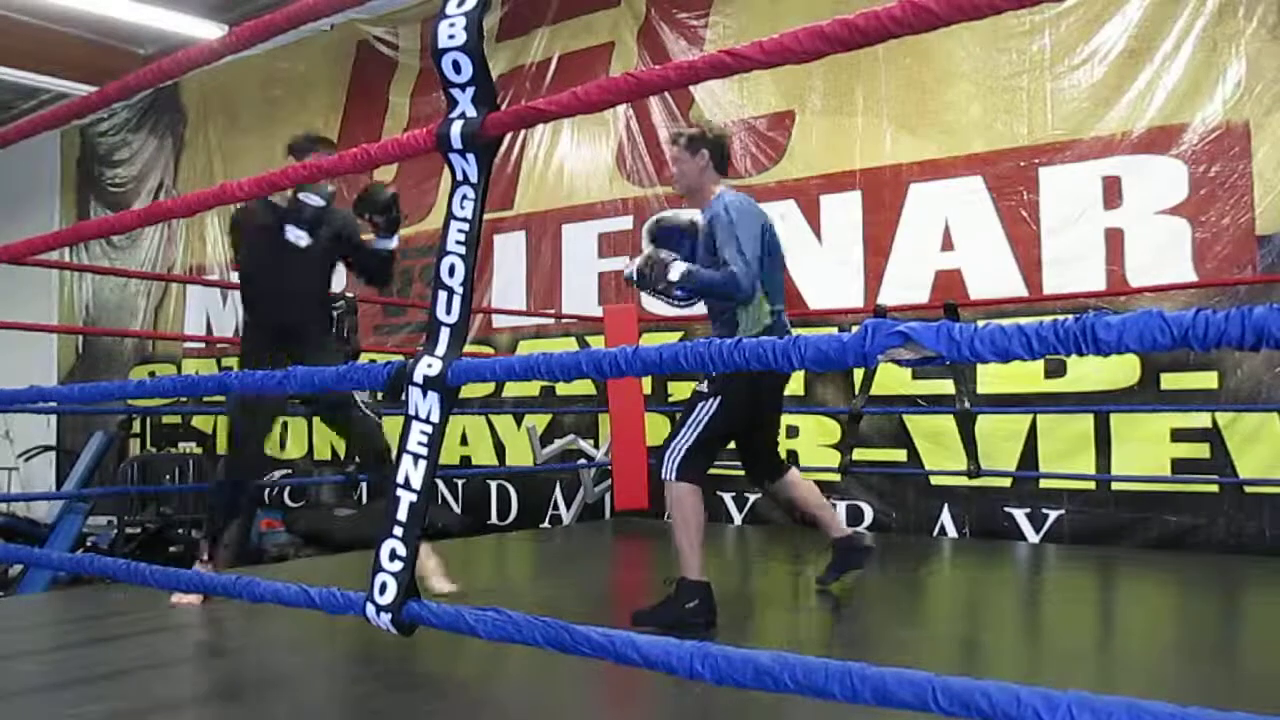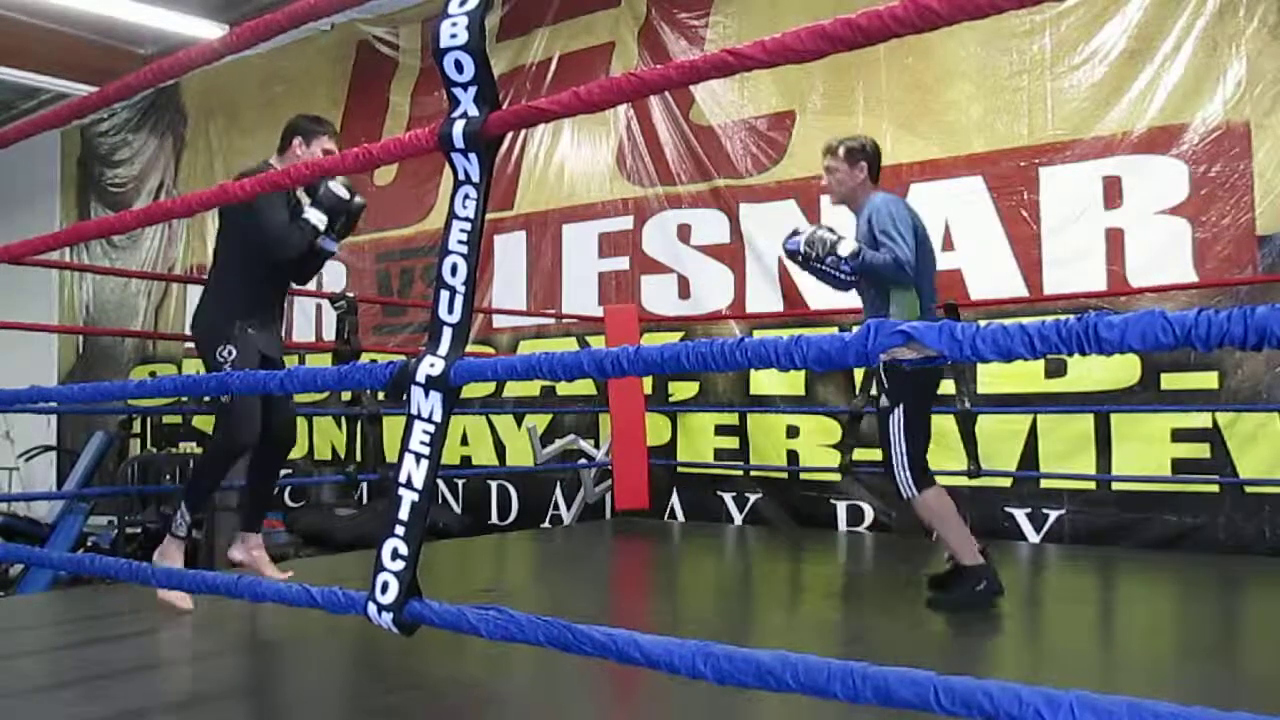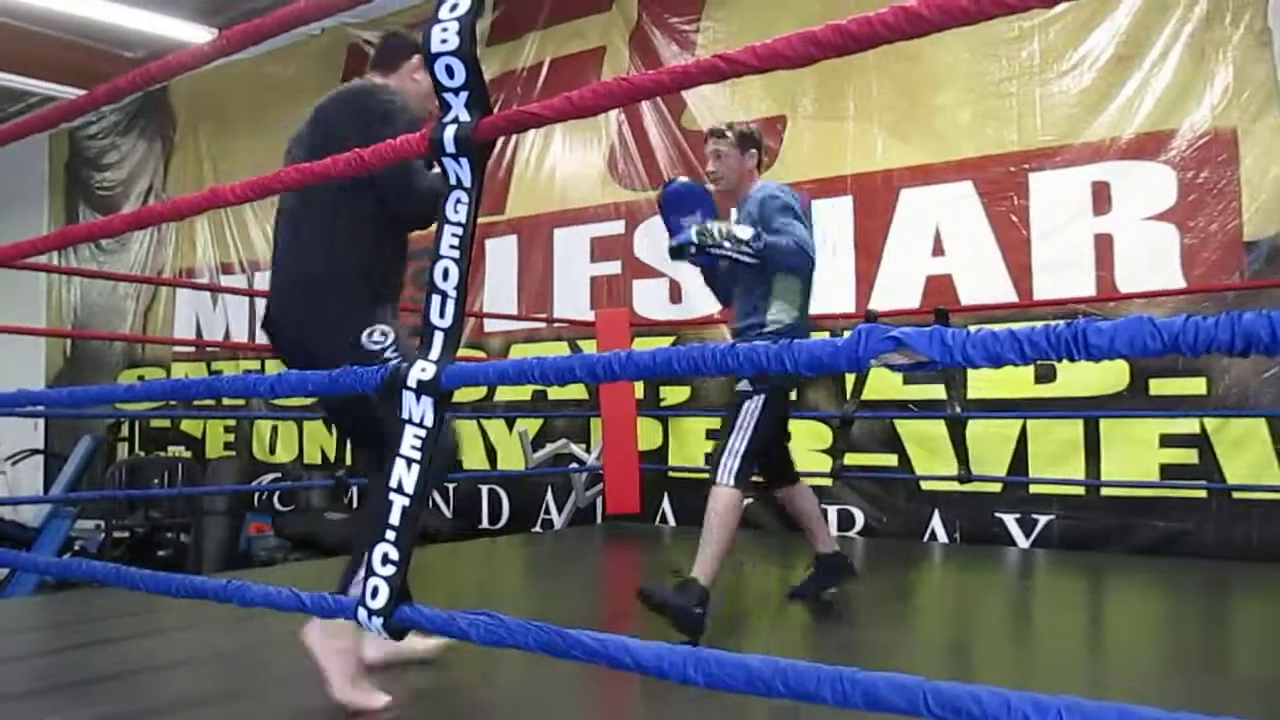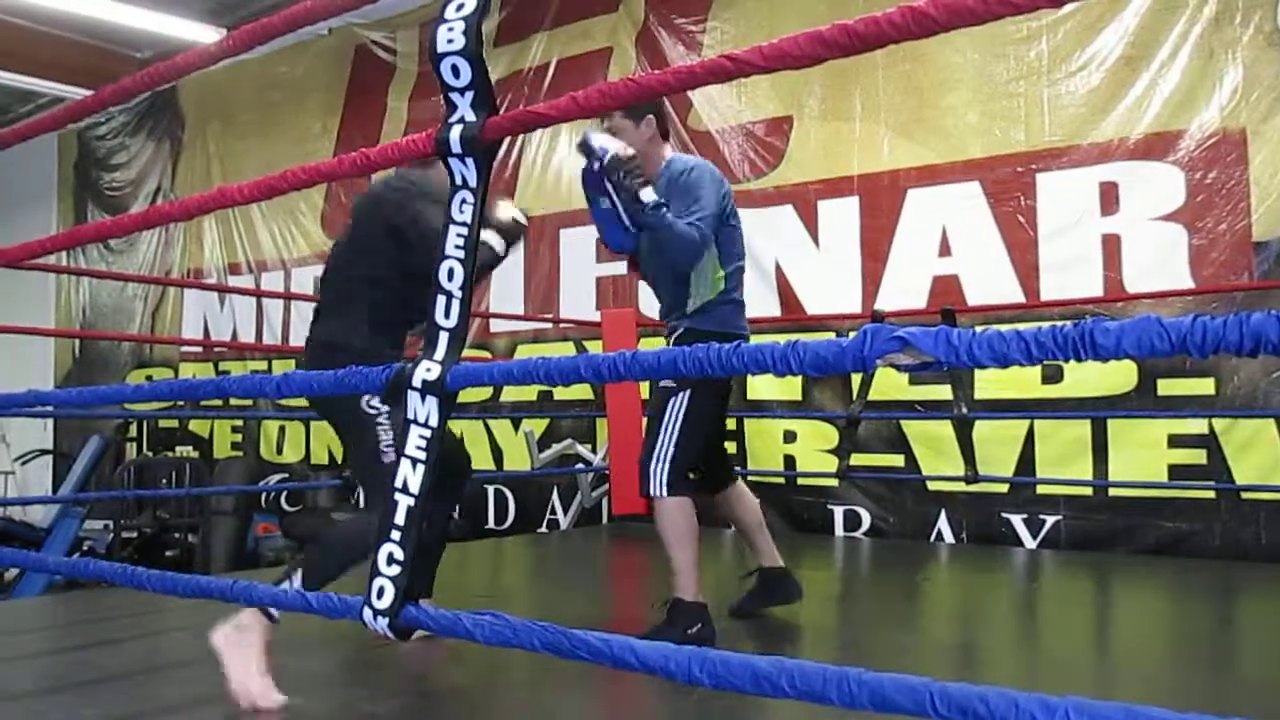
dt=1s
person 1, frame 1
left shoulder: (335, 219)
right shoulder: (249, 221)
left elbow: (376, 279)
right elbow: (263, 284)
left wrist: (386, 232)
right wrist: (299, 224)
left hip: (322, 358)
right hip: (265, 361)
left knee: (373, 450)
right knee: (243, 467)
left ankle: (414, 553)
right ankle: (206, 568)
person 1, frame 2
left shoulder: (291, 197)
left elbow: (298, 270)
right elbow: (280, 248)
left wrist: (335, 229)
right wrist: (320, 211)
left hip: (263, 333)
right hip: (229, 328)
left knee: (279, 435)
right knee: (239, 431)
left ankle: (249, 543)
right ankle: (174, 547)
person 1, frame 3
left shoulder: (326, 119)
right shoulder: (382, 104)
right elbow: (420, 203)
left wrist: (424, 154)
left hip: (298, 315)
right hip: (344, 314)
left knee: (382, 457)
left ankle: (370, 624)
right ankle: (340, 623)
person 1, frame 4
left shoulder: (415, 205)
right shoulder: (411, 189)
left elbow: (445, 276)
left wrist: (499, 230)
right wrist: (495, 231)
left hip: (371, 365)
right hip: (349, 367)
left knee: (450, 470)
right knee: (395, 507)
left ankle: (414, 610)
right ankle: (249, 628)
person 2, frame 1
left shoulder: (732, 210)
right shoulder: (721, 213)
left elbow: (736, 284)
left wrist: (669, 273)
right wrist: (686, 243)
left knee: (680, 463)
right knee: (765, 463)
left ankle: (693, 595)
right ankle: (847, 541)
person 2, frame 2
left shoulder: (884, 209)
right shoulder: (874, 214)
left elbow: (901, 269)
right elbow: (864, 280)
left wrist: (843, 249)
right wrist: (821, 258)
left hip: (907, 354)
right hip: (903, 353)
left knee: (908, 472)
right knee: (907, 467)
left ankle: (978, 574)
right ankle: (966, 560)
person 2, frame 3
left shoulder: (771, 198)
right shoulder: (745, 211)
left elbow: (797, 256)
right elbow: (724, 288)
left wrist: (727, 234)
right wrist: (697, 243)
left hip: (773, 348)
right hip: (761, 348)
left knee: (730, 464)
right knee: (772, 465)
left ankle: (693, 596)
right ankle: (831, 559)
person 2, frame 4
left shoulder: (685, 176)
right shoulder: (653, 183)
left elbow: (687, 248)
right elbow: (648, 260)
left wrist: (633, 187)
right wrist: (610, 201)
left hip: (706, 337)
right hip: (703, 337)
left knee: (661, 470)
right knee: (708, 466)
left ankle: (690, 616)
right ankle: (774, 575)
